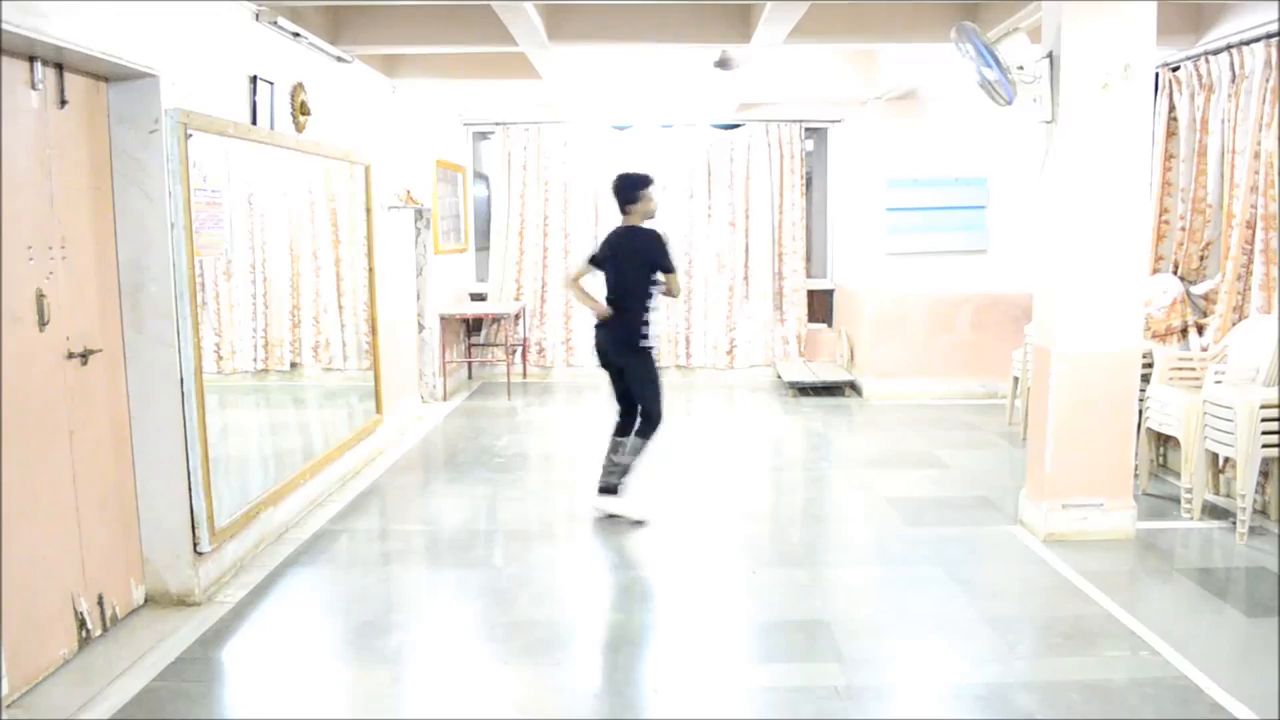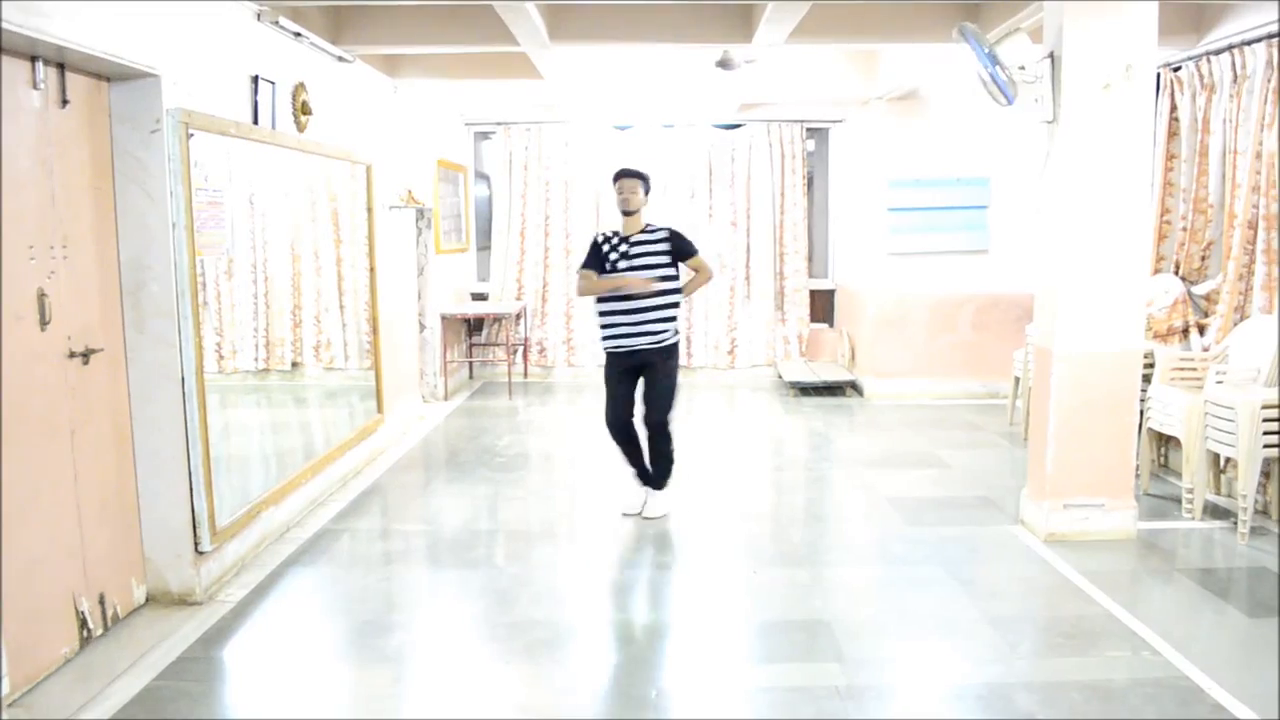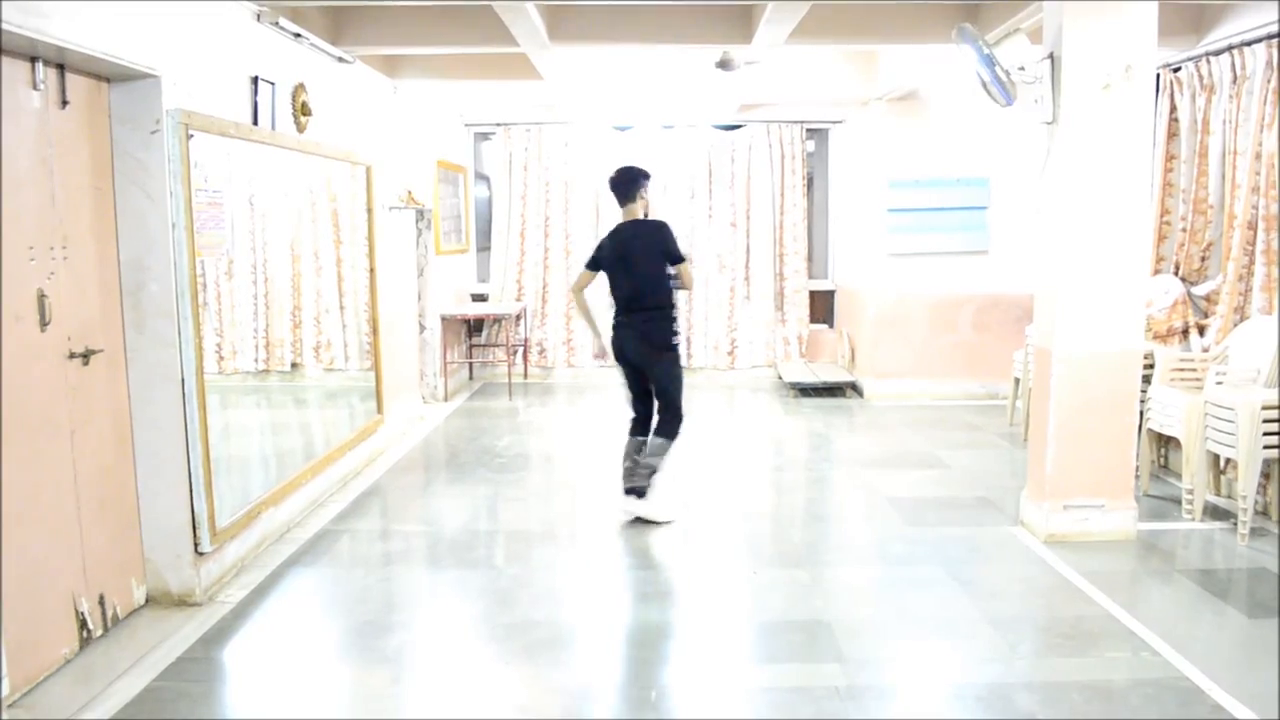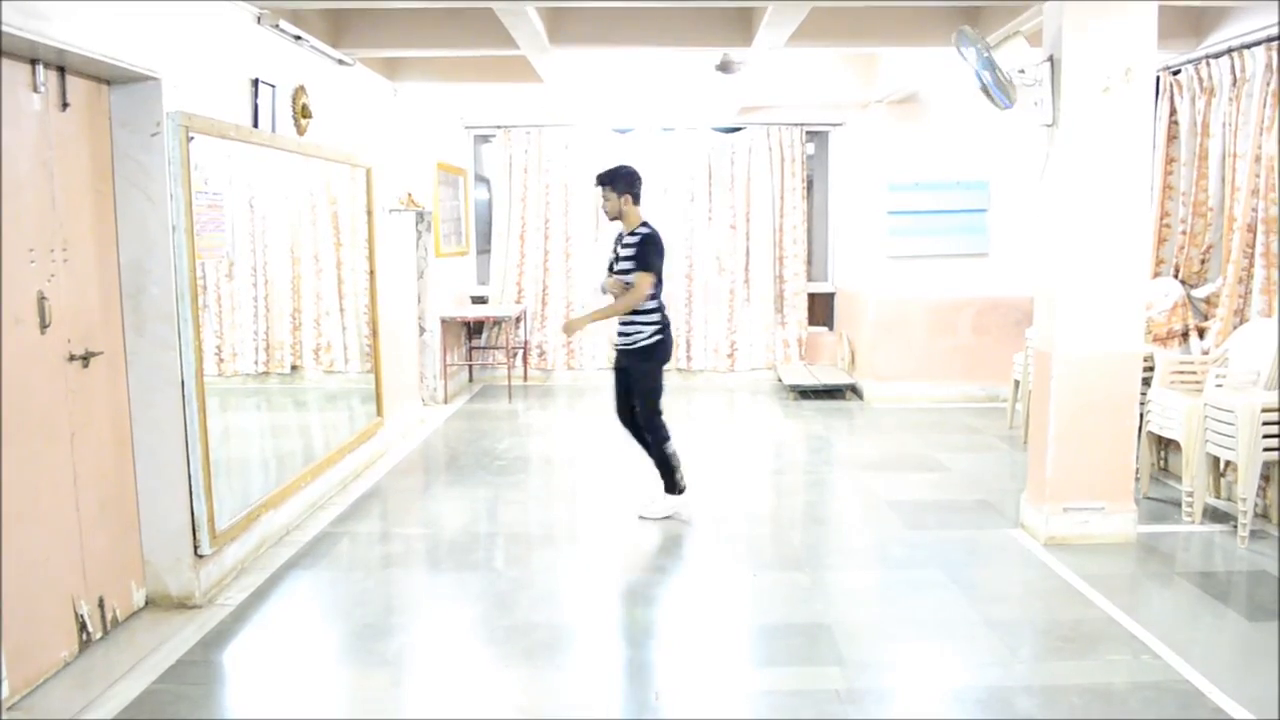
dt=0.3s
person 1, frame 1
left shoulder: (611, 241)
right shoulder: (652, 240)
left elbow: (573, 281)
right elbow: (673, 290)
left wrist: (596, 306)
right wrist: (656, 283)
left hip: (611, 342)
right hip: (632, 344)
left knee: (629, 414)
right knee: (650, 416)
right ankle: (610, 489)
person 1, frame 2
left shoulder: (667, 237)
right shoulder: (602, 243)
left elbow: (705, 272)
right elbow: (583, 286)
left wrist: (673, 297)
right wrist: (625, 283)
left hip: (662, 346)
right hip: (621, 349)
left knee: (657, 418)
right knee: (617, 420)
left ankle: (659, 488)
right ankle: (645, 480)
person 1, frame 3
left shoulder: (608, 242)
right shoulder: (658, 230)
left elbow: (577, 289)
right elbow: (687, 281)
left wrist: (597, 335)
left hip: (625, 339)
right hip: (657, 340)
left knee: (642, 414)
right knee: (671, 417)
right ankle: (639, 493)
person 1, frame 4
left shoulder: (646, 240)
right shoulder: (624, 237)
left elbow: (639, 294)
left wrist: (585, 320)
right wrist: (612, 284)
left hip: (646, 345)
right hip: (632, 345)
left knee: (646, 417)
right knee: (630, 414)
left ankle: (671, 493)
right ankle: (674, 482)
